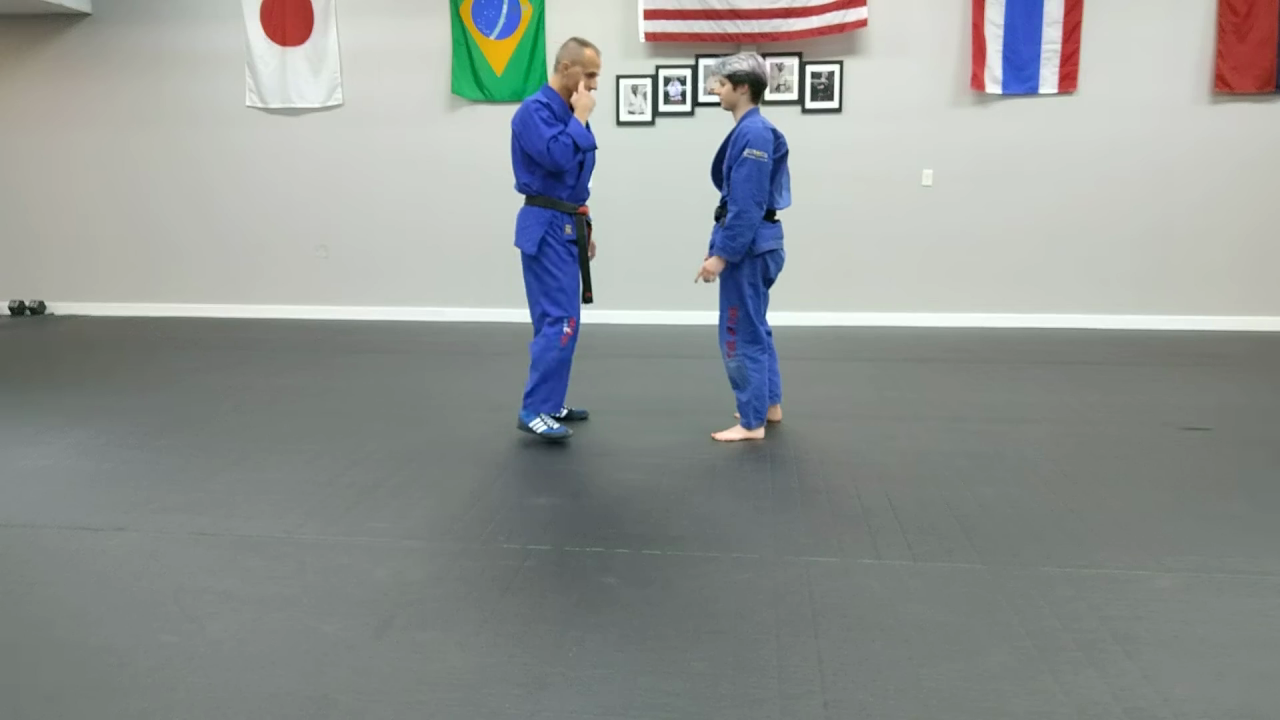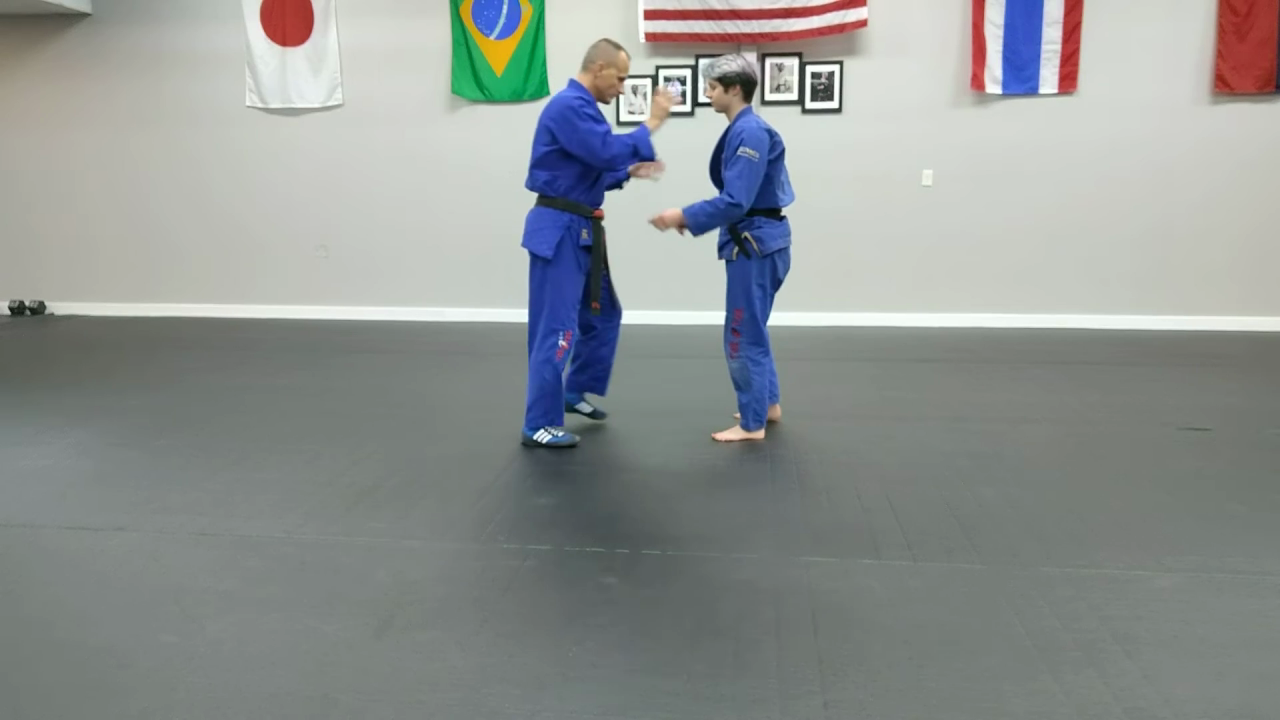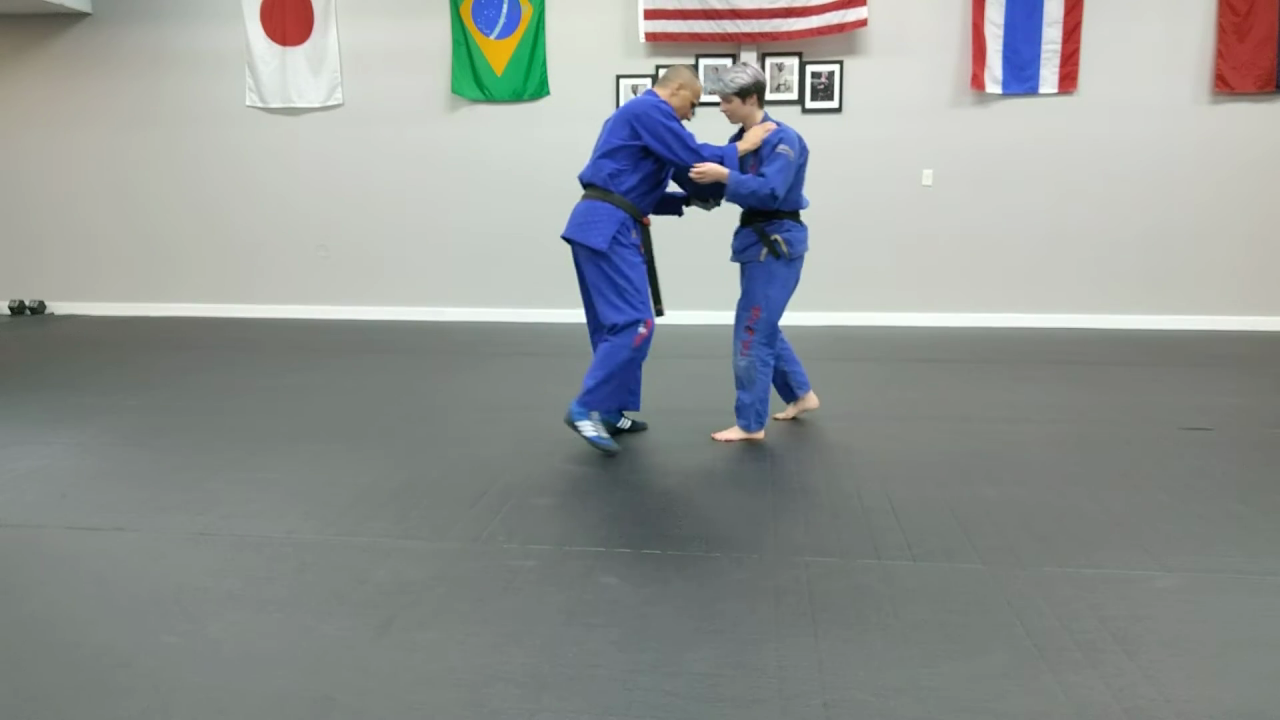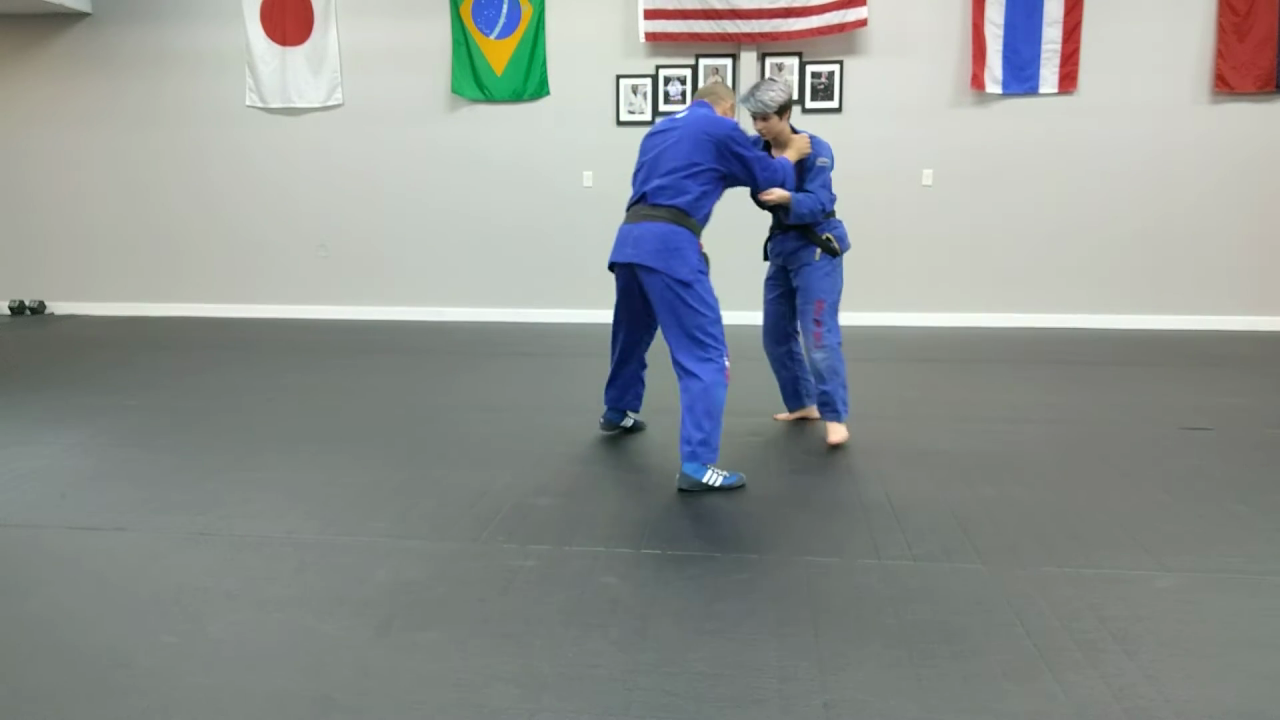
dt=0.5s
person 1, frame 1
left shoulder: (567, 112)
right shoulder: (535, 110)
right elbow: (557, 159)
left wrist: (584, 226)
right wrist: (581, 119)
left hip: (565, 226)
right hip: (546, 227)
left knee: (563, 319)
right knee: (558, 319)
left ankle: (551, 402)
right ankle: (534, 412)
person 1, frame 2
left shoulder: (579, 107)
right shoulder: (570, 106)
right elbow: (609, 154)
left wrist: (629, 172)
right wrist: (650, 125)
left hip: (577, 231)
right hip: (558, 231)
left knee: (603, 314)
right knee: (556, 328)
left ankle: (576, 391)
right ankle: (538, 425)
person 1, frame 3
left shoulder: (634, 114)
right shoulder: (650, 110)
left elbow: (637, 189)
right elbow: (692, 159)
left wrist: (689, 199)
right wrist: (743, 145)
left hip: (596, 224)
right hip: (606, 228)
left knee: (613, 324)
right knee: (634, 323)
left ankle: (611, 411)
right ankle: (584, 409)
person 1, frame 4
left shoulder: (660, 129)
right shoulder: (721, 128)
right elbow: (765, 176)
left wrist: (719, 175)
right wrist: (791, 154)
left hip: (630, 239)
right hip: (671, 246)
left knee: (633, 334)
right knee: (704, 356)
left ankle: (617, 412)
right ankle: (696, 465)
person 2, frame 1
left shoulder: (754, 134)
right shoulder: (750, 131)
left elbow: (748, 206)
left wrist: (720, 254)
right wrist: (722, 247)
left hip: (747, 245)
right hip: (751, 243)
left knee: (740, 332)
right knee: (753, 327)
left ankle: (752, 422)
right ankle: (769, 404)
person 2, frame 2
left shoulder: (748, 134)
right shoulder: (746, 130)
left elbow: (735, 202)
left wrist: (684, 217)
right wrist: (693, 218)
left hip: (755, 242)
right hip: (760, 239)
left knee: (742, 332)
right knee: (751, 327)
left ankle: (752, 423)
right ankle: (768, 403)
person 2, frame 3
left shoulder: (782, 139)
right shoulder: (740, 140)
left elbow: (769, 190)
right elbow: (720, 184)
left wrist: (724, 176)
right wrist: (704, 178)
left hip: (778, 242)
right hip: (756, 240)
left knee: (751, 331)
right knee: (762, 328)
left ankle: (749, 423)
right ankle: (801, 395)
person 2, frame 4
left shoulder: (815, 150)
right shoulder: (756, 148)
left elbow: (819, 203)
left wrist: (787, 199)
left hip: (819, 245)
right hip: (783, 243)
left knee: (818, 331)
right knee: (776, 333)
left ankle: (835, 417)
right ankle: (803, 403)
